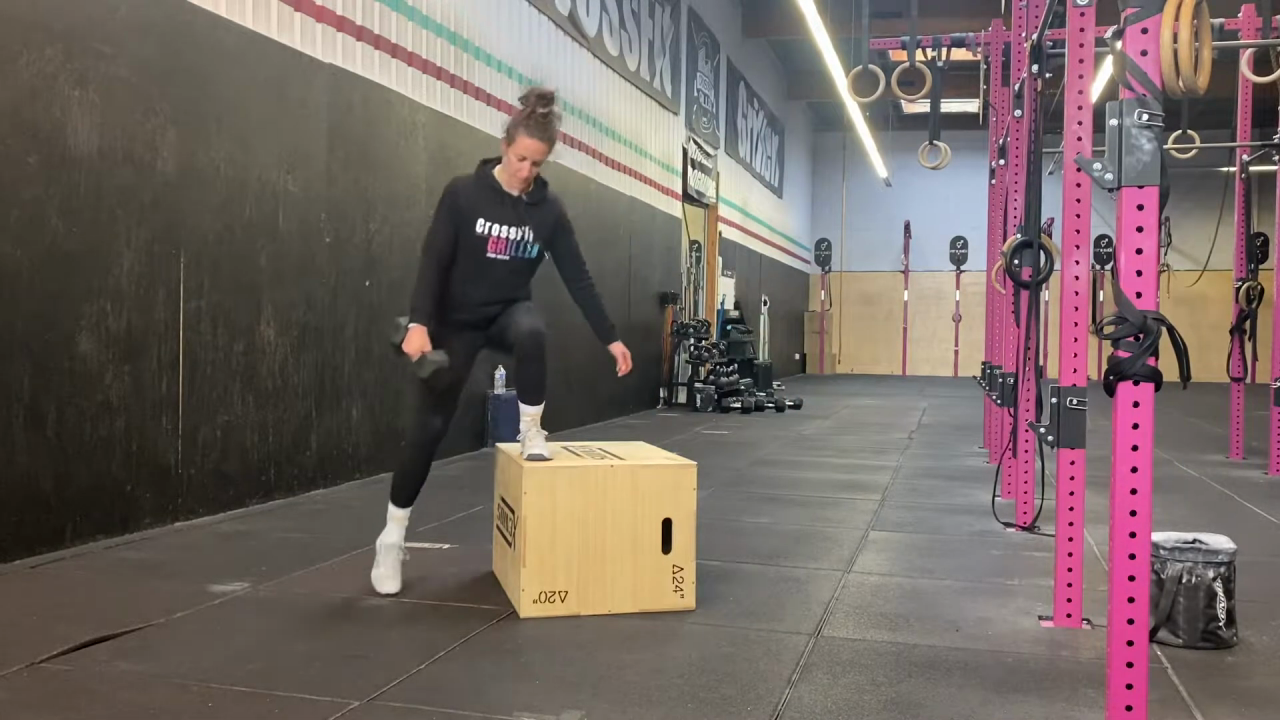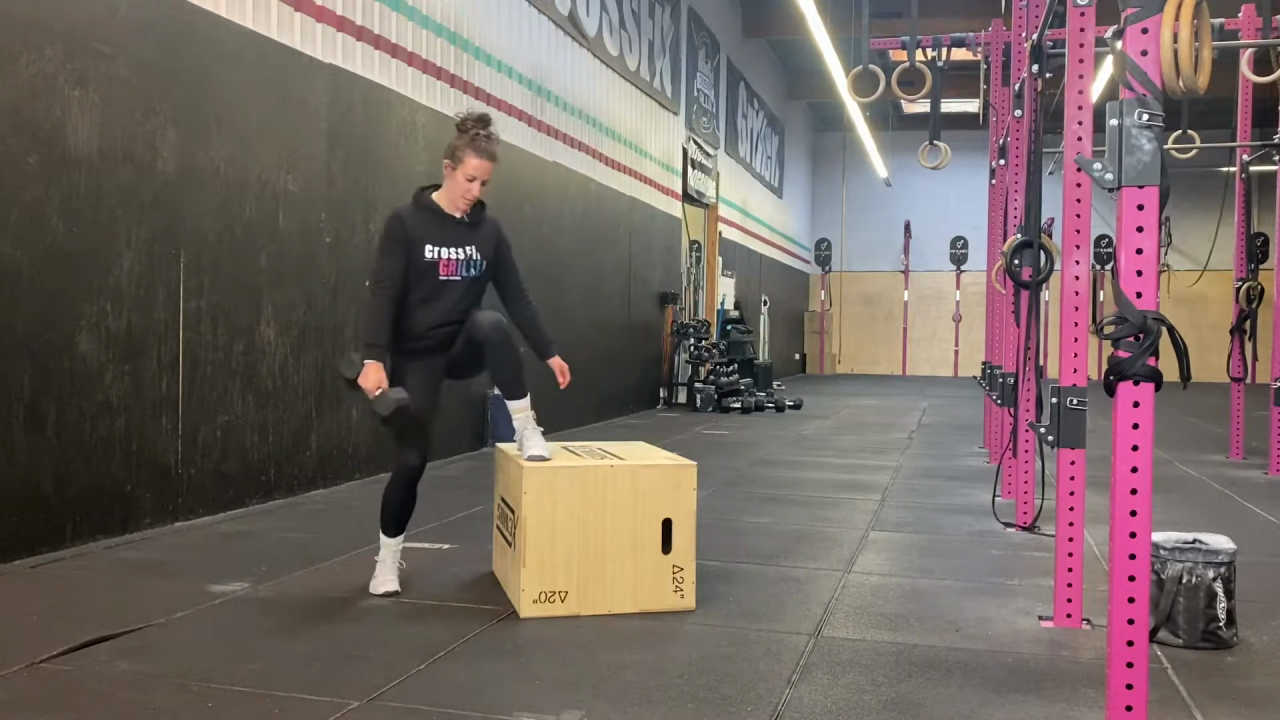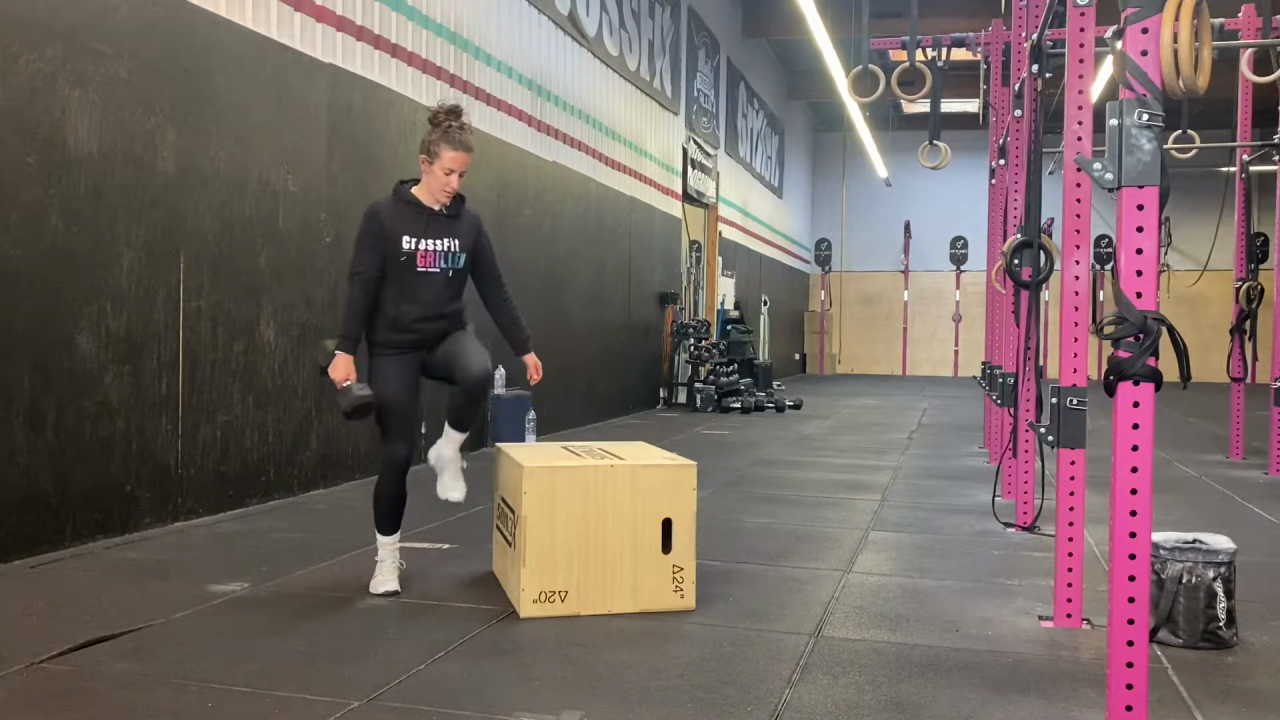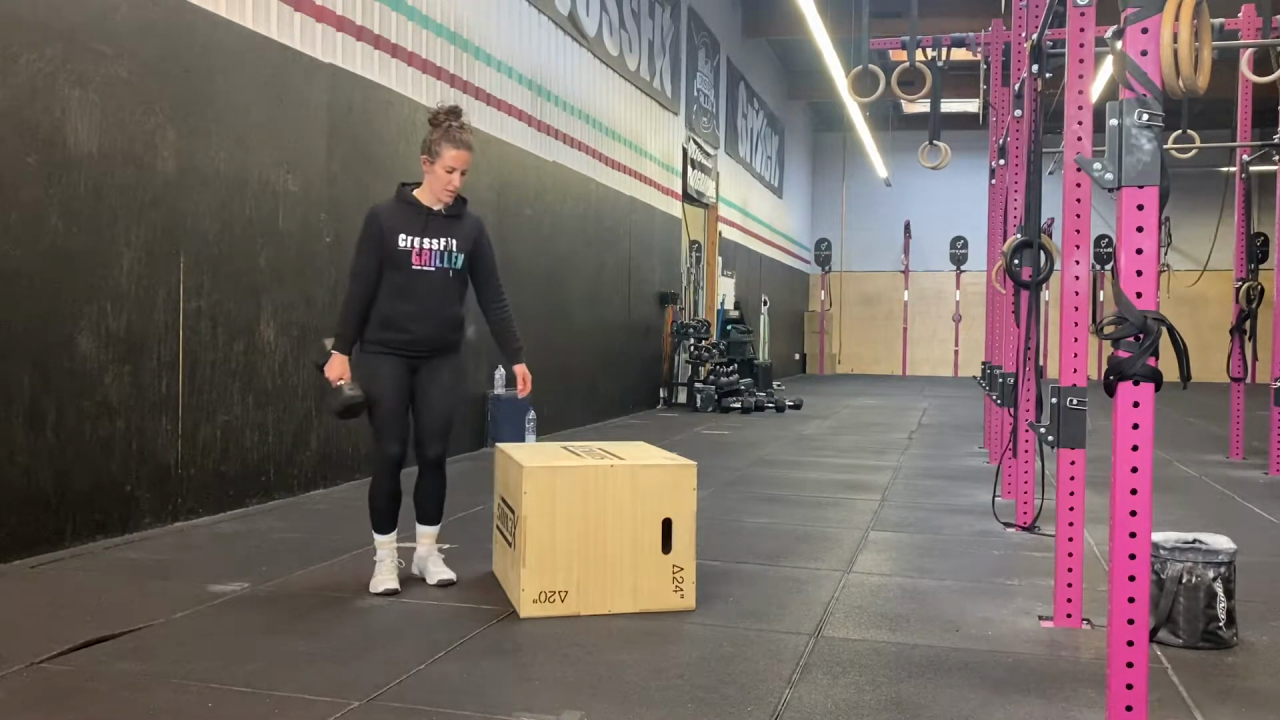
dt=0.3s
person 1, frame 1
left shoulder: (548, 209)
right shoulder: (463, 193)
left elbow: (578, 278)
right elbow: (433, 261)
left wrist: (610, 337)
right wrist: (419, 323)
left hip: (508, 313)
right hip: (457, 321)
left knee: (531, 328)
right knee: (431, 424)
left ankle: (531, 429)
right ankle: (392, 537)
person 1, frame 2
left shoulder: (488, 229)
right shoulder: (406, 222)
left elbow: (516, 296)
right elbow: (384, 294)
left wrist: (548, 352)
right wrist: (374, 360)
left hip: (464, 347)
right hip: (415, 354)
left knee: (492, 323)
right knee: (410, 460)
left ankle: (525, 428)
right ankle: (388, 557)
person 1, frame 3
left shoulder: (468, 222)
right shoulder: (383, 216)
left elbow: (494, 290)
right elbow: (361, 287)
left wrist: (524, 347)
right wrist: (345, 351)
left hip: (446, 339)
right hip: (393, 348)
left knee: (478, 372)
right knee: (396, 454)
left ankle: (449, 450)
right ankle: (387, 558)
person 1, frame 4
left shoulder: (470, 226)
right shoulder: (385, 217)
left elbow: (492, 297)
right elbow: (360, 288)
left wrist: (516, 357)
right wrist: (341, 350)
left hip: (442, 356)
right hip: (385, 353)
left knee: (433, 454)
right knee: (390, 454)
left ankle: (427, 552)
right ankle: (386, 557)
